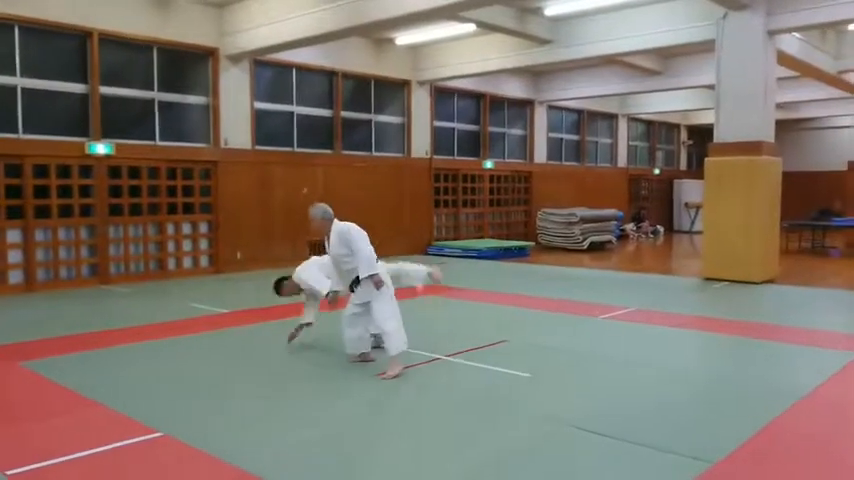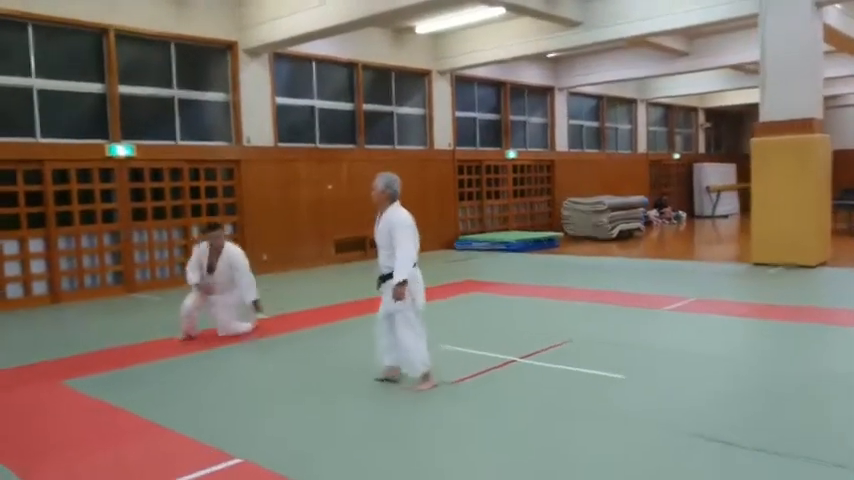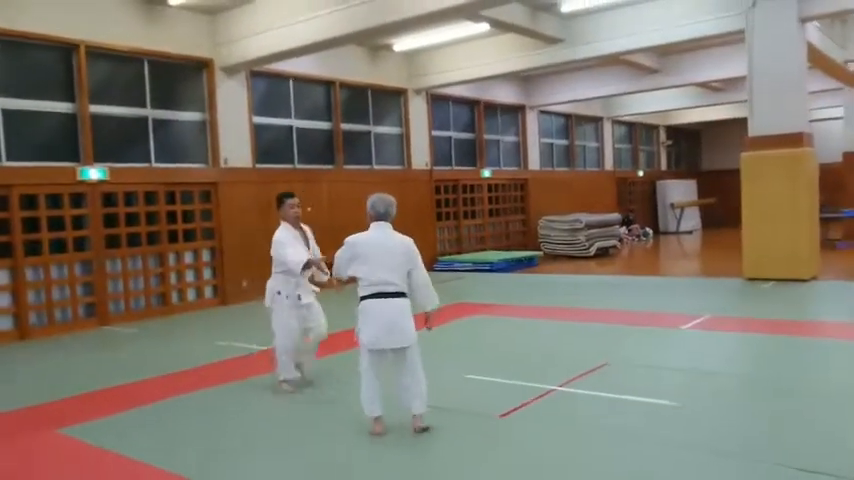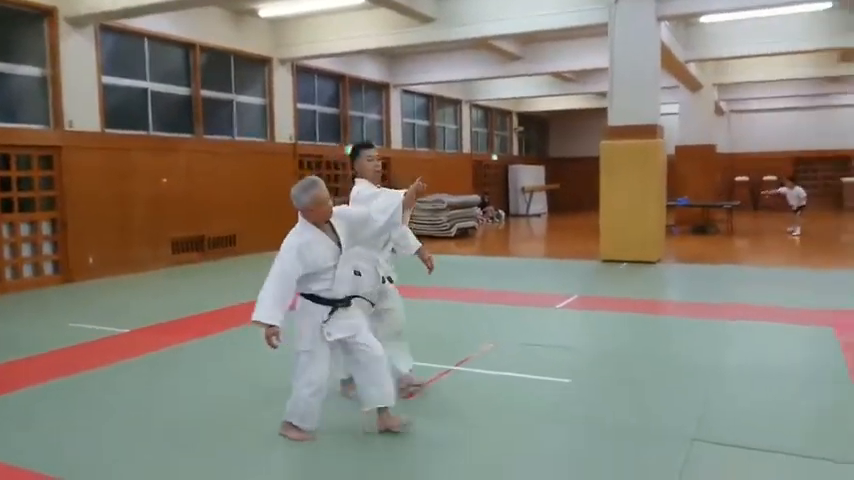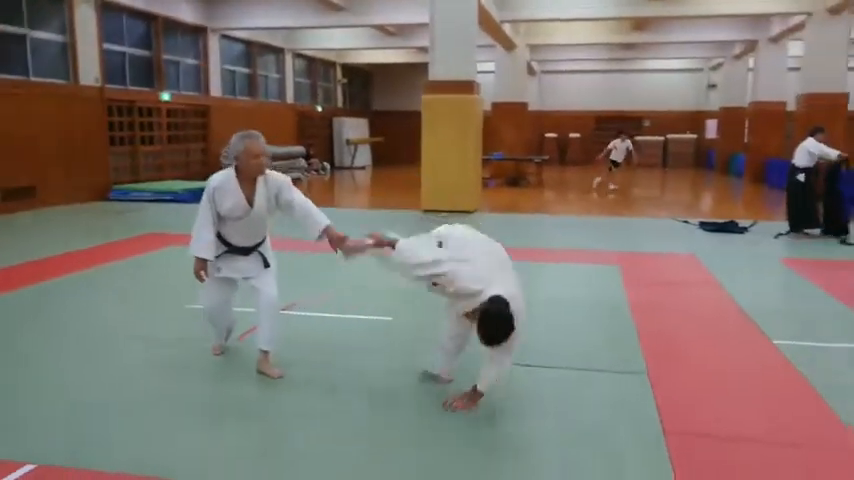
dt=1s
person 1, frame 1
left shoulder: (346, 230)
right shoulder: (329, 239)
left elbow: (364, 251)
right elbow: (337, 267)
left wrist: (374, 275)
right wrist: (334, 291)
left hip: (374, 279)
right hip: (360, 284)
left knee: (385, 317)
right knee: (352, 317)
person 1, frame 2
left shoulder: (400, 218)
right shoulder: (384, 215)
left elbow: (406, 252)
left wrist: (401, 282)
left hip: (402, 284)
right hip: (392, 281)
left knee: (408, 330)
right knee: (385, 325)
left ankle: (426, 376)
right ankle: (392, 368)
person 1, frame 3
left shoulder: (354, 242)
right shoulder: (406, 243)
left elbow: (339, 270)
right elbow: (419, 279)
right wrist: (429, 307)
left hip: (371, 311)
right hip: (399, 310)
left knee: (370, 369)
right knee: (410, 367)
left ankle: (376, 420)
right ankle: (417, 418)
person 1, frame 4
left shoulder: (341, 218)
right shoulder: (296, 243)
left elbow: (374, 215)
right elbow: (279, 282)
left wrist: (405, 198)
right wrist: (270, 322)
left hip: (346, 309)
right hip: (317, 315)
left knee: (372, 357)
right knee: (314, 375)
left ankle: (385, 417)
right ankle: (292, 424)
person 1, frame 5
left shoulder: (276, 182)
right shoulder: (217, 183)
left elbow: (301, 206)
right elbow: (205, 222)
left wrist: (328, 231)
right wrist: (200, 257)
left hip: (257, 252)
right hip: (224, 253)
left knee: (269, 299)
right knee: (213, 303)
left ankle: (264, 359)
right ankle: (223, 336)
person 2, frame 1
left shoulder: (300, 275)
right shoulder: (306, 286)
left elbow: (318, 281)
right elbow: (311, 304)
left wrist: (328, 293)
right wrist: (302, 325)
person 2, frame 2
left shoulder: (235, 254)
right shoulder: (200, 249)
left elbow: (245, 280)
right elbow: (192, 269)
left wrist: (254, 300)
right wrist: (199, 285)
left hip: (229, 293)
right hip: (208, 289)
left knee: (226, 328)
left ankle: (249, 325)
right ankle: (189, 332)
person 2, frame 3
left shoulder: (305, 230)
right shoulder: (281, 236)
left elbow: (314, 255)
right elbow: (293, 258)
left wrist: (325, 276)
right wrist: (312, 263)
left hip: (303, 290)
right hip: (283, 292)
left knee: (318, 330)
right knee: (288, 337)
left ankle: (300, 364)
right ankle: (285, 376)
person 2, frame 4
left shoulder: (380, 192)
right shoulder: (362, 193)
left elbow: (398, 227)
left wrist: (420, 250)
left hip: (381, 268)
left knee: (395, 324)
left ankle: (403, 377)
right ankle: (346, 378)
person 2, frame 5
left shoulder: (513, 311)
right shoulder: (463, 282)
left elbow: (500, 359)
left wrist: (475, 395)
right wrist: (391, 244)
right hip: (451, 244)
left knee: (460, 327)
right knee: (408, 258)
left ankle: (442, 370)
right ankle: (389, 242)
